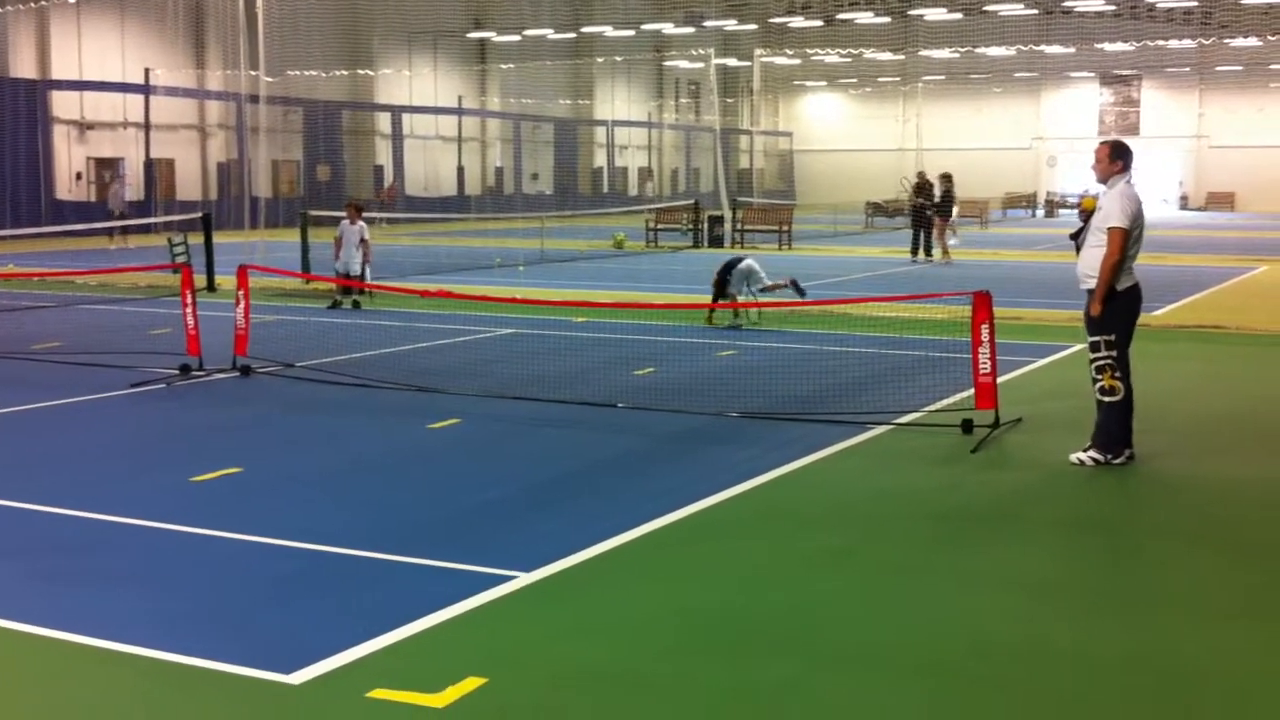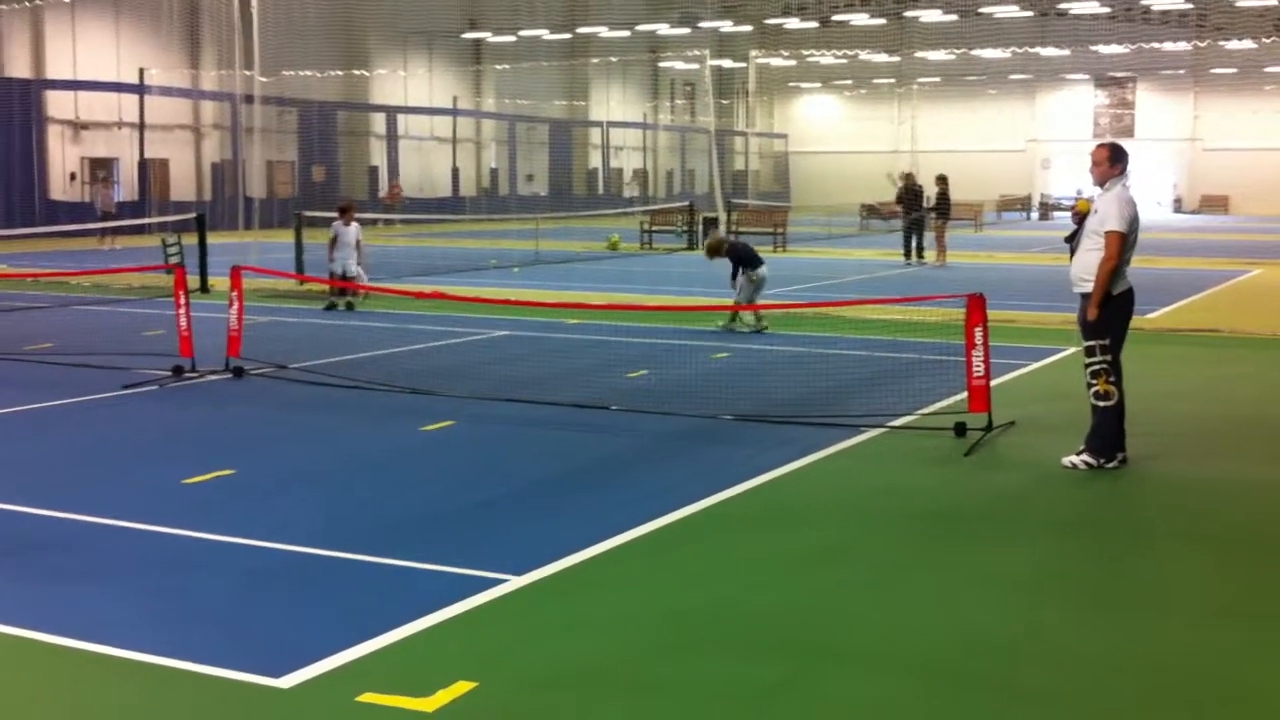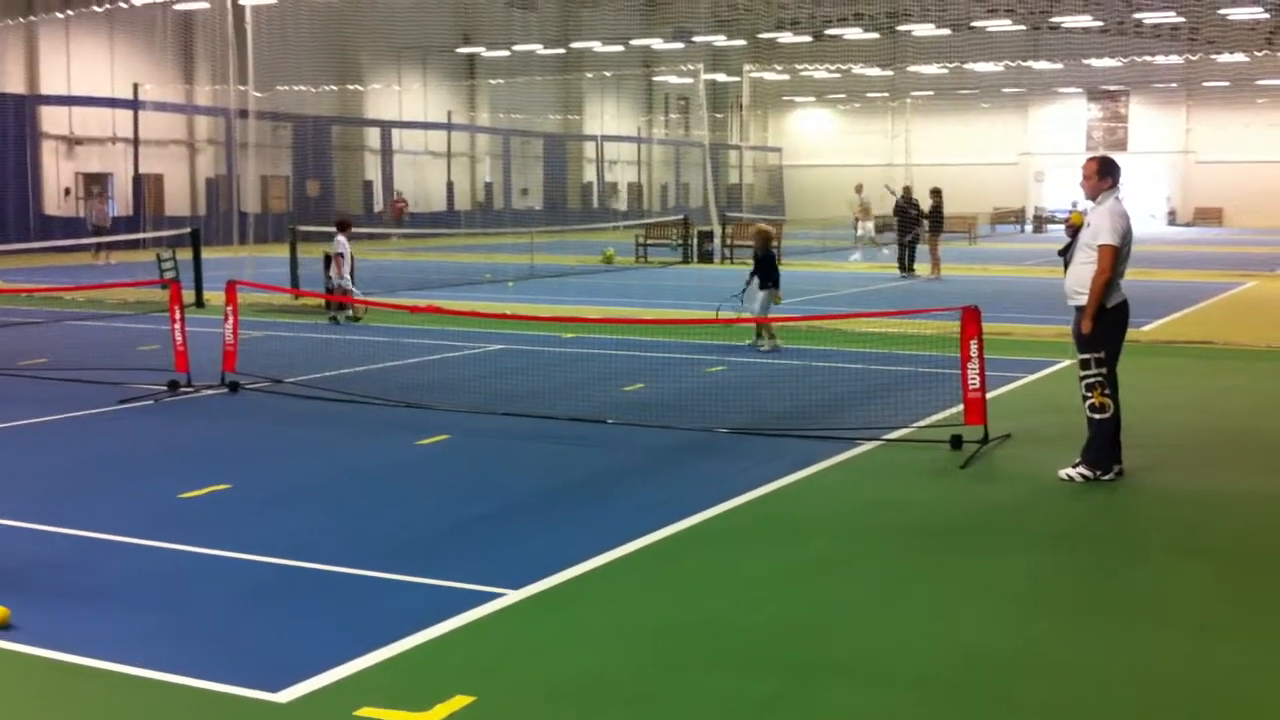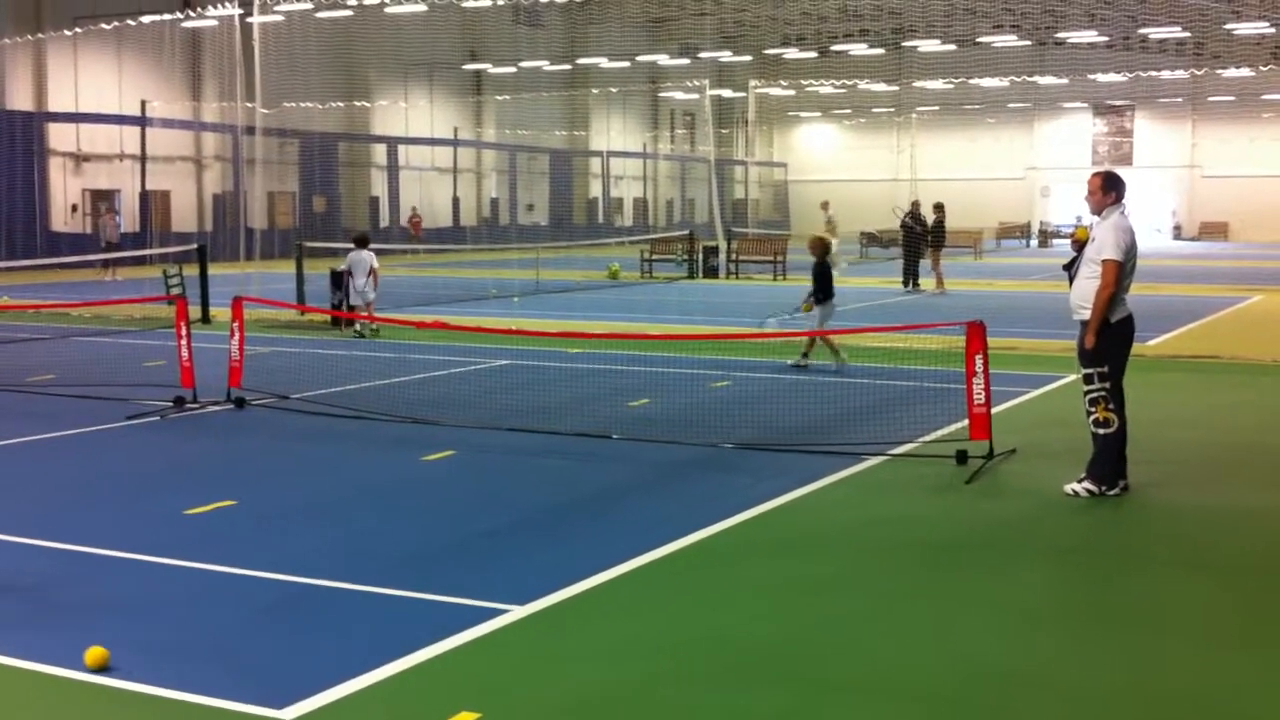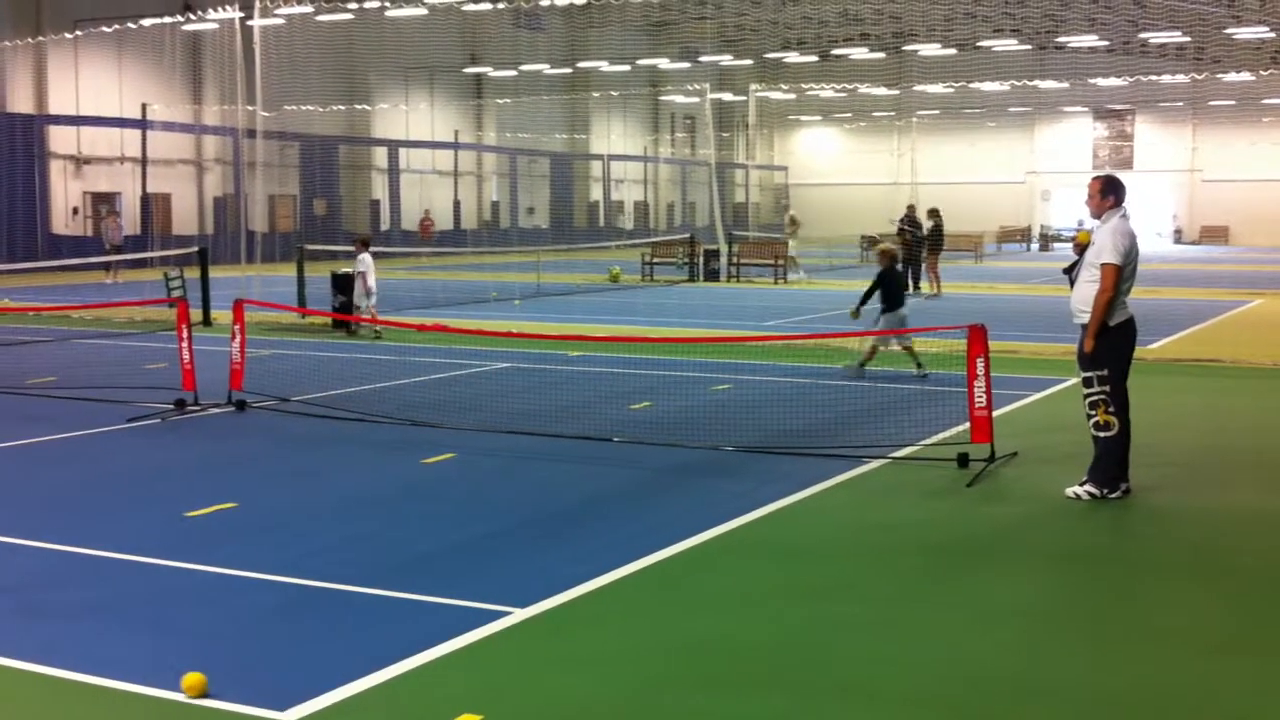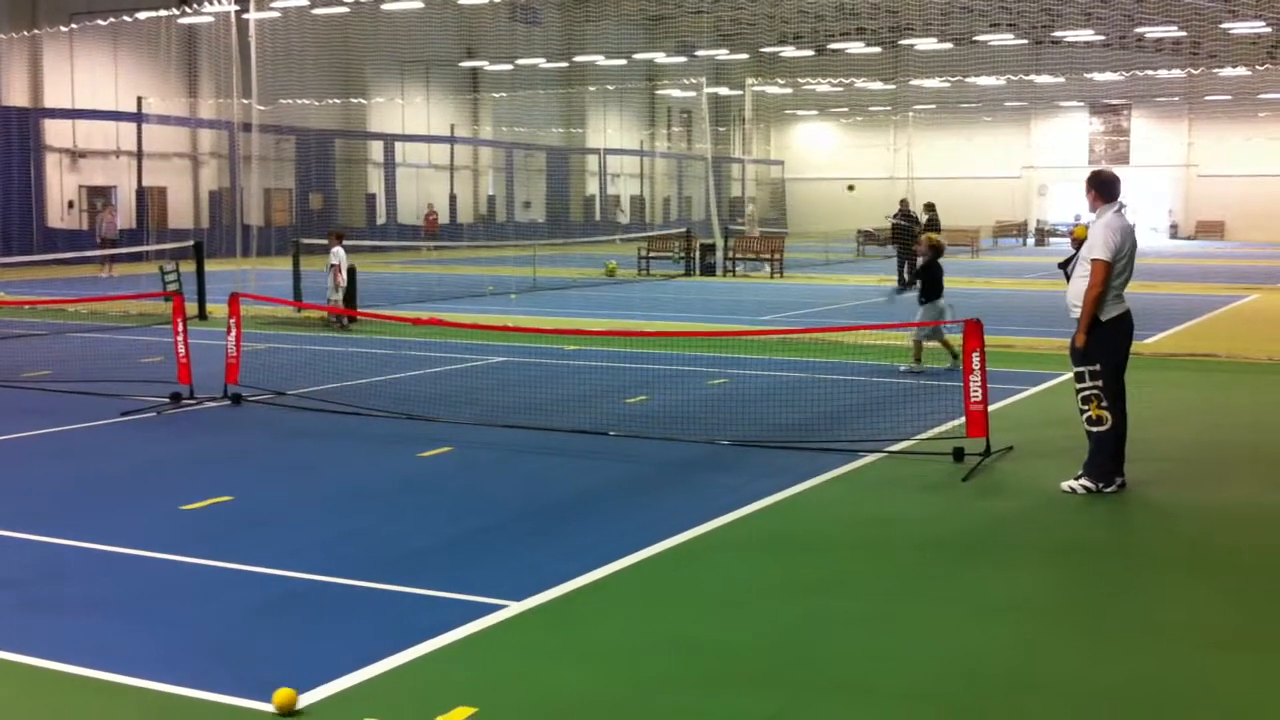
dt=0.5s
person 1, frame 1
left shoulder: (1119, 197)
right shoulder: (1116, 195)
left elbow: (1114, 255)
left wrist: (1098, 300)
right wrist: (1089, 220)
left hip: (1111, 296)
right hip: (1115, 294)
left knee: (1106, 372)
right knee: (1113, 371)
left ankle: (1109, 447)
right ankle: (1118, 442)
person 1, frame 2
left shoulder: (1117, 200)
right shoulder: (1108, 197)
left elbow: (1111, 258)
left wrist: (1094, 304)
right wrist: (1084, 223)
left hip: (1105, 299)
right hip: (1101, 297)
left knee: (1101, 375)
right knee: (1104, 374)
left ankle: (1103, 451)
right ankle: (1110, 446)
person 1, frame 3
left shoulder: (1109, 213)
right shoulder: (1101, 210)
left elbow: (1104, 271)
left wrist: (1088, 317)
right wrist: (1076, 235)
left hip: (1100, 312)
right hip: (1096, 310)
left knee: (1096, 387)
right knee: (1099, 386)
left ankle: (1099, 463)
right ankle: (1106, 458)
person 1, frame 4
left shoulder: (1113, 227)
right shoulder: (1108, 225)
left elbow: (1108, 286)
left wrist: (1092, 332)
right wrist: (1083, 250)
left hip: (1105, 327)
right hip: (1105, 326)
left knee: (1101, 403)
right knee: (1107, 402)
left ankle: (1104, 479)
right ankle: (1111, 473)
person 1, frame 5
left shoulder: (1113, 231)
right shoulder: (1111, 228)
left elbow: (1107, 290)
left wrist: (1091, 336)
right wrist: (1084, 253)
left hip: (1105, 330)
right hip: (1112, 329)
left knee: (1102, 407)
right knee: (1111, 405)
left ankle: (1106, 481)
right ankle: (1113, 476)
person 1, frame 6
left shoulder: (1105, 227)
right shoulder: (1121, 224)
left elbow: (1097, 286)
left wrist: (1082, 331)
right wrist: (1082, 247)
left hip: (1100, 325)
right hip: (1115, 321)
left knee: (1095, 402)
right knee: (1109, 399)
left ankle: (1101, 476)
right ankle: (1110, 470)
